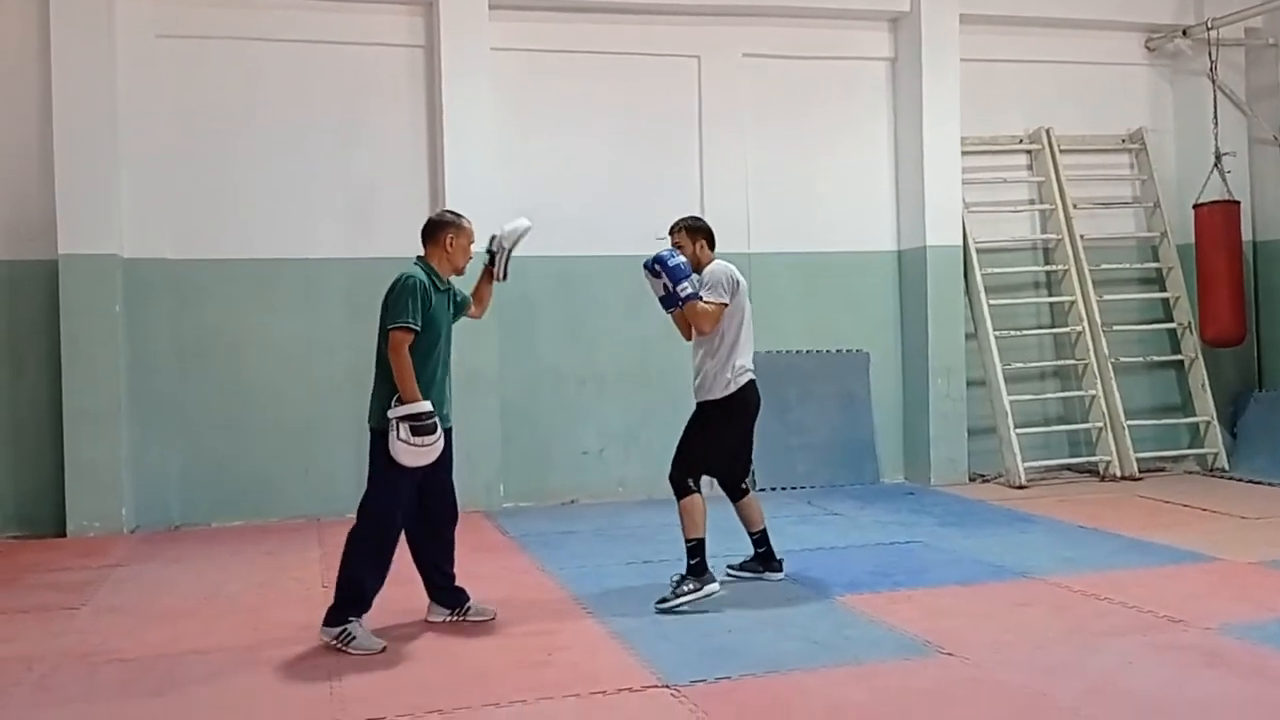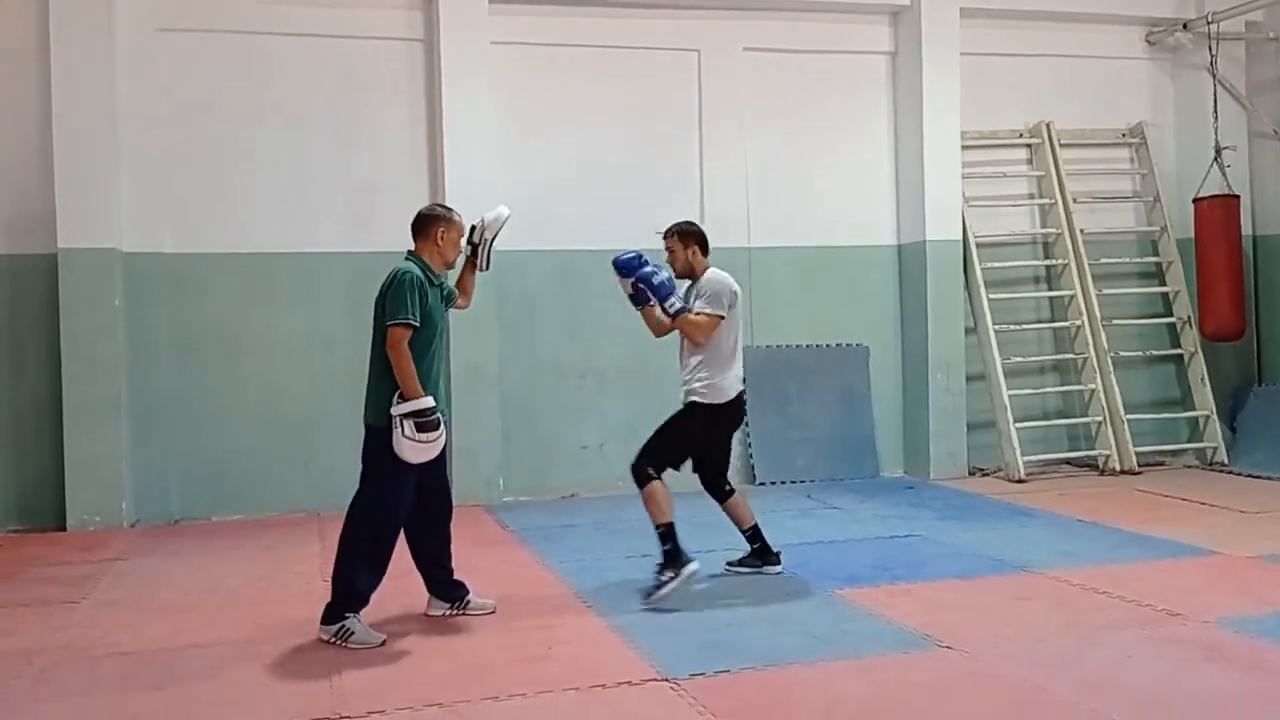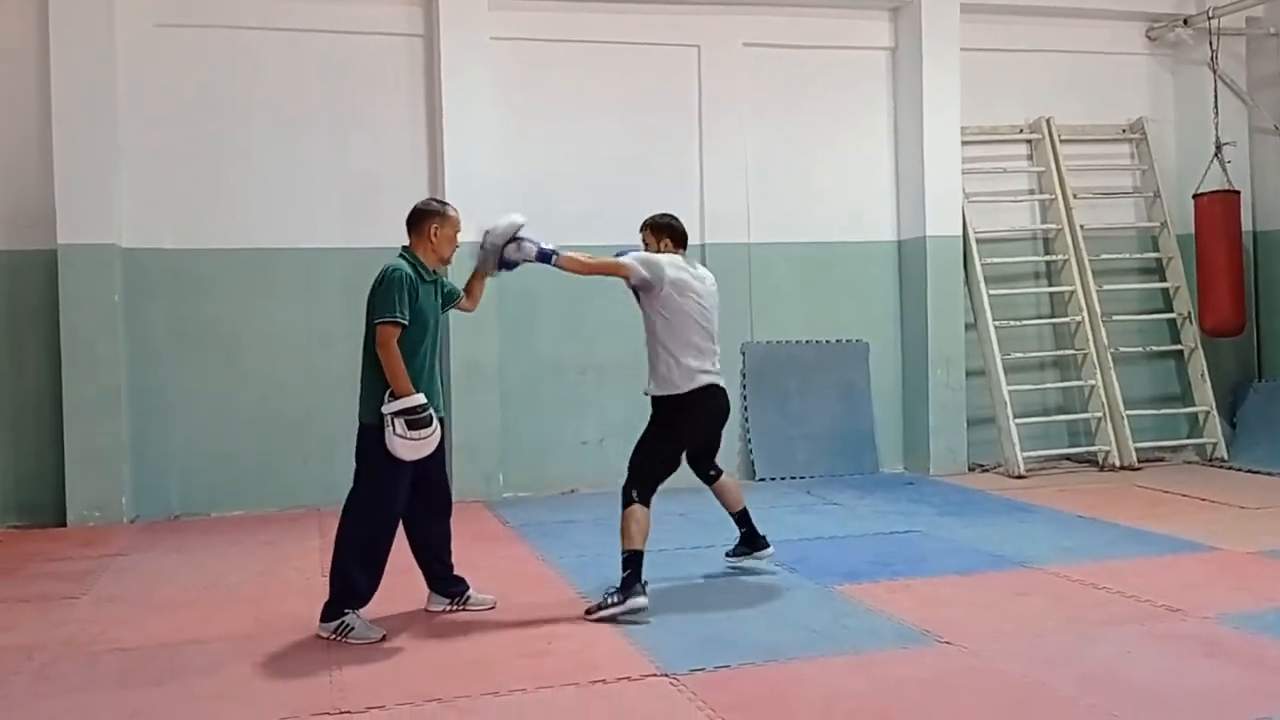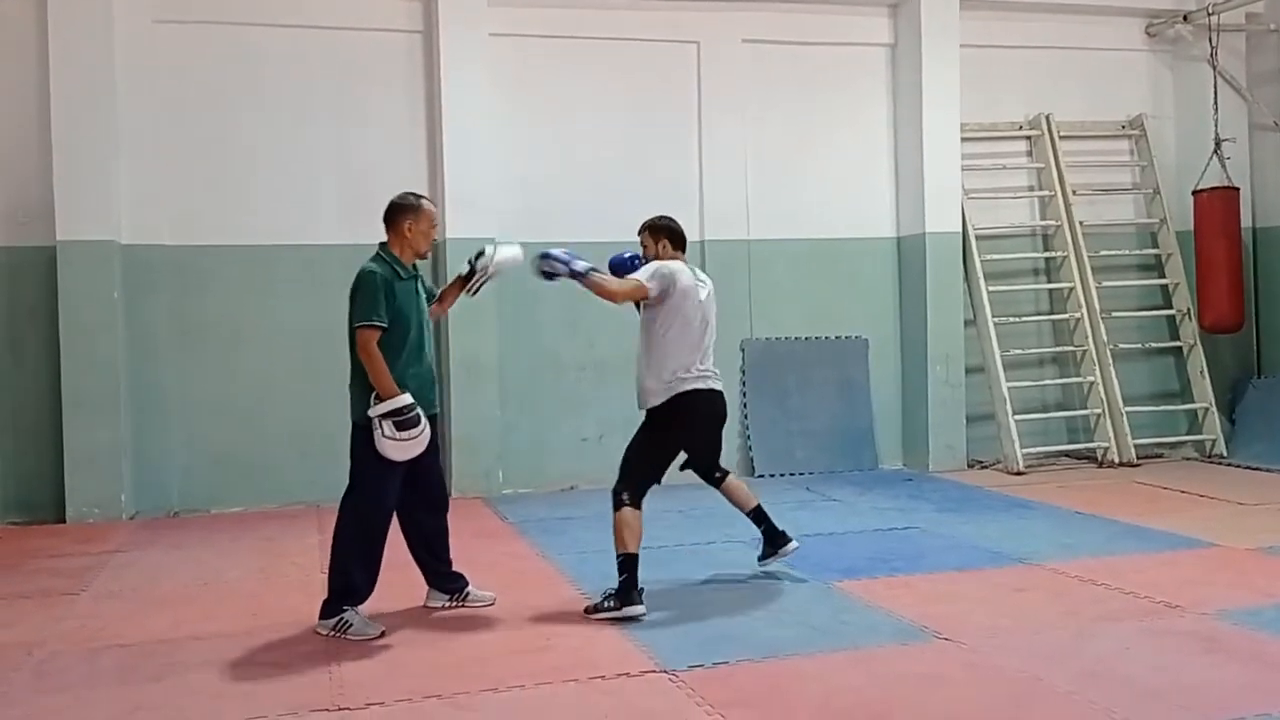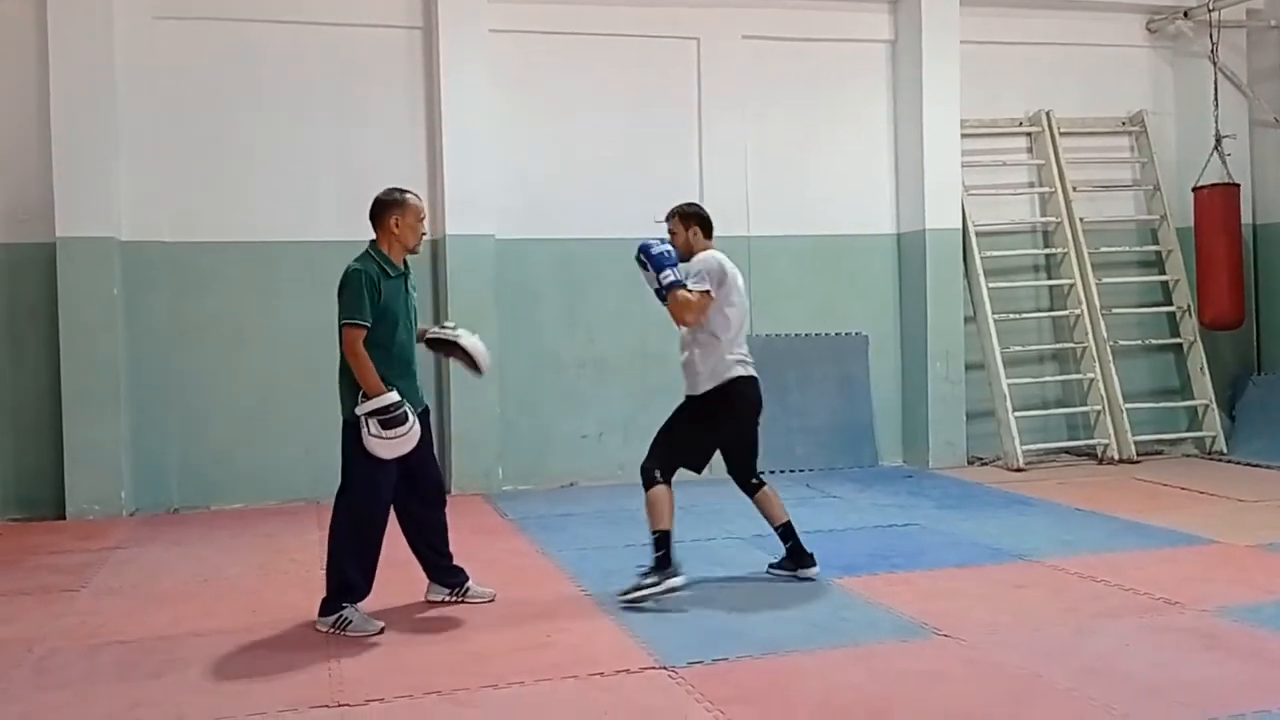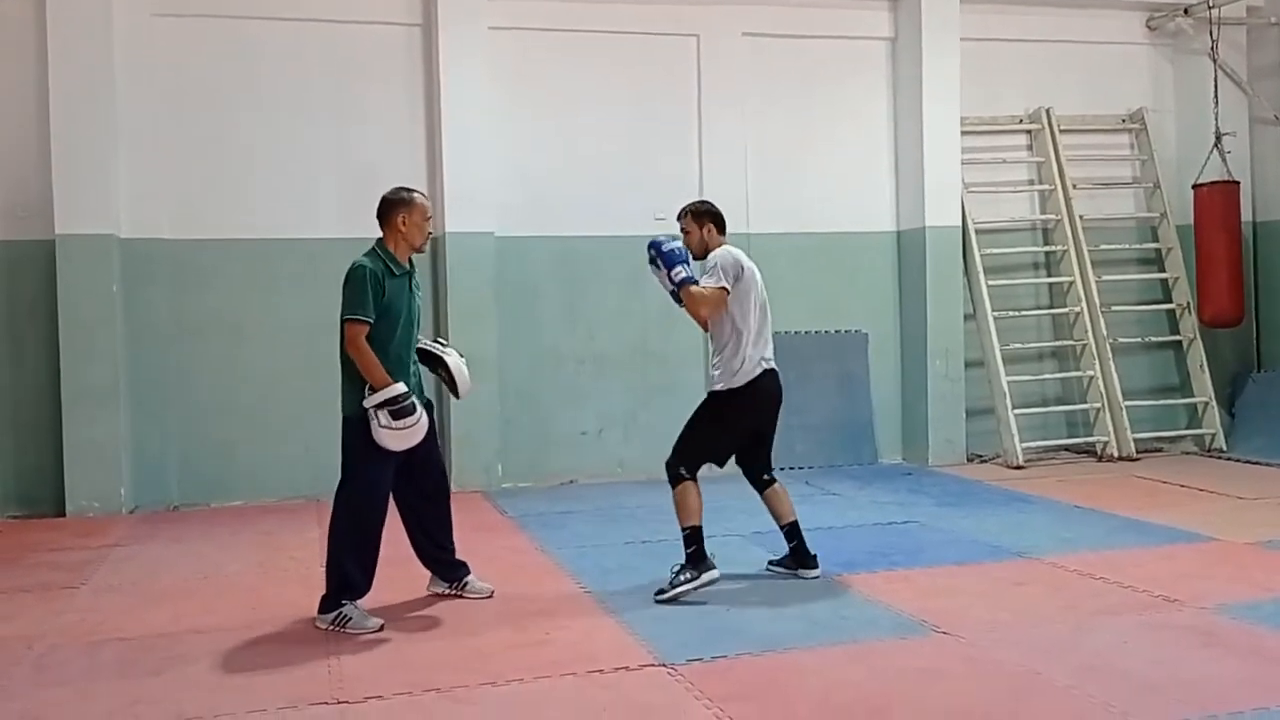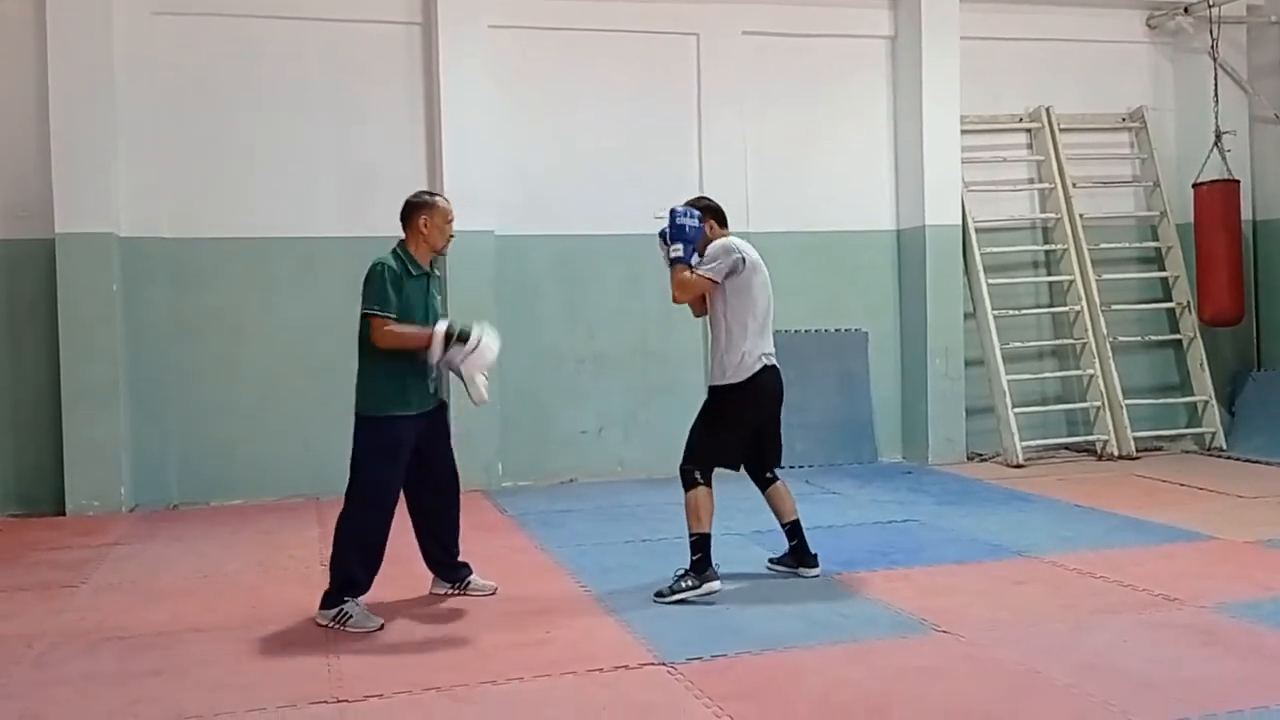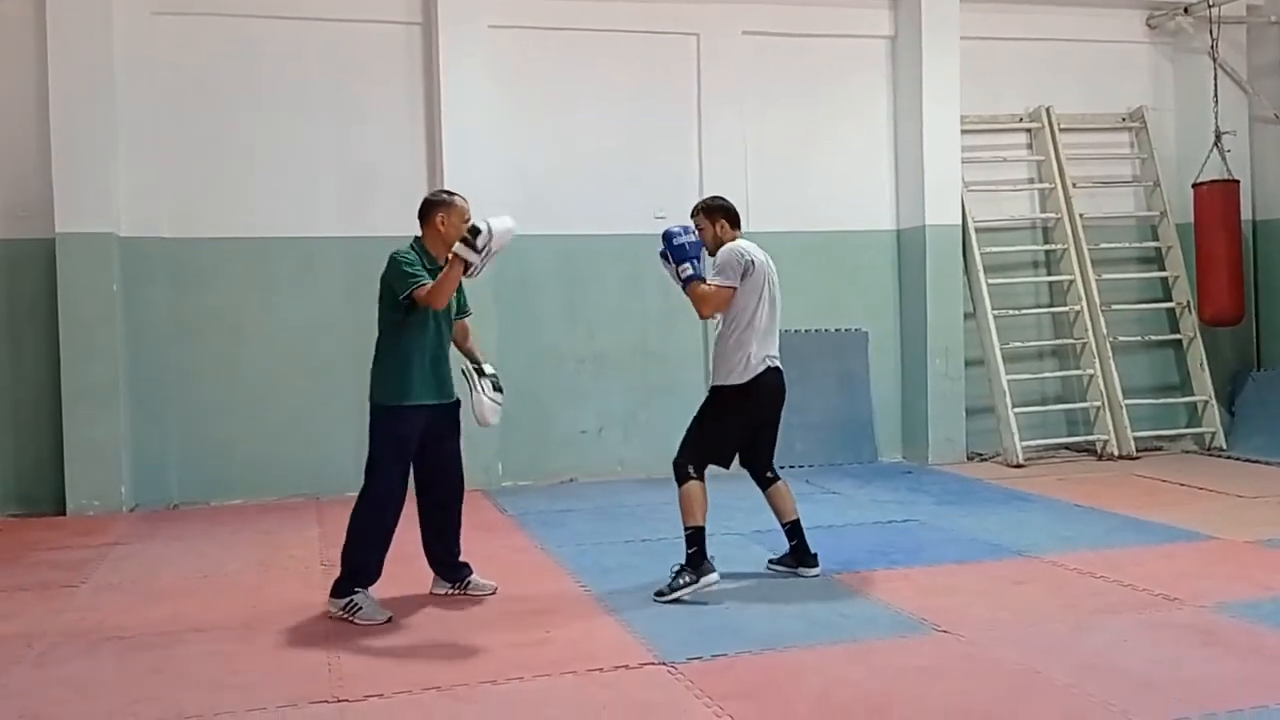
dt=0.2s
person 1, frame 1
left shoulder: (443, 289)
right shoulder: (412, 282)
left elbow: (476, 308)
right elbow: (397, 349)
left wrist: (492, 270)
right wrist: (415, 409)
left hip: (435, 423)
left knee: (438, 514)
right knee: (383, 518)
left ankle: (445, 598)
right ankle: (343, 618)
person 1, frame 2
left shoulder: (433, 281)
right shoulder: (407, 278)
left elbow: (462, 299)
right elbow: (396, 345)
left wrist: (476, 259)
right wrist: (418, 404)
right hip: (396, 421)
left knee: (433, 509)
right knee: (378, 514)
left ankle: (444, 592)
right ankle: (340, 614)
person 1, frame 3
left shoulder: (431, 280)
right shoulder: (398, 275)
left elbow: (468, 301)
right elbow: (385, 343)
left wrist: (487, 265)
right wrist: (410, 402)
left hip: (422, 415)
right hip: (390, 419)
left knee: (433, 504)
right knee: (373, 511)
left ankle: (445, 588)
right ankle: (339, 611)
person 1, frame 4
left shoulder: (412, 275)
right shoulder: (374, 276)
left elbow: (432, 310)
right elbow: (366, 346)
left wrist: (464, 282)
right wrist: (396, 402)
left hip: (419, 411)
right hip: (382, 418)
left knee: (429, 501)
right knee: (368, 509)
left ankle: (444, 585)
right ankle: (338, 609)
person 1, frame 5
left shoulder: (402, 272)
right shoulder: (361, 274)
right elbow: (353, 345)
right wrist: (382, 401)
left hip: (411, 408)
left knee: (426, 495)
right knee: (363, 507)
left ankle: (445, 579)
right ankle: (338, 606)
person 1, frame 6
left shoulder: (408, 271)
right shoulder: (366, 271)
right elbow: (355, 341)
right wrist: (390, 392)
left hip: (413, 403)
right hip: (373, 411)
left knee: (430, 489)
right knee: (362, 504)
left ankle: (448, 572)
right ankle: (337, 603)
person 1, frame 7
left shoulder: (431, 275)
right shoulder: (386, 270)
right elbow: (381, 335)
left wrist: (451, 344)
right wrist: (438, 336)
left hip: (427, 405)
right hip: (384, 410)
left knee: (440, 490)
right knee: (371, 502)
left ankle: (450, 572)
right ankle: (339, 599)
person 1, frame 8
left shoulder: (449, 266)
right shoulder: (403, 261)
right elbow: (435, 300)
left wrist: (477, 362)
right wrist: (462, 258)
left hip: (441, 398)
right hip: (398, 401)
left knee: (445, 488)
right knee: (384, 492)
left ankle: (449, 572)
right ankle: (350, 590)
person 2, frame 1
left shoulder: (719, 272)
right shoulder: (709, 278)
left elbow: (705, 323)
right elbow: (690, 332)
left wrist: (682, 282)
right wrist: (667, 293)
left hip: (726, 395)
right hip: (735, 395)
left knee: (683, 475)
right knee: (733, 480)
left ankle: (698, 572)
right ankle: (766, 558)
person 2, frame 2
left shoulder: (716, 282)
right shoulder: (696, 289)
left elbow: (698, 334)
right elbow: (661, 329)
left wrist: (668, 296)
right wrist: (638, 291)
left hip: (713, 401)
right hip: (717, 401)
left knee: (646, 466)
right knee: (716, 482)
left ankle: (674, 559)
right ankle: (762, 552)
person 2, frame 3
left shoulder: (656, 268)
right shoulder: (705, 277)
left elbow: (594, 266)
left wrist: (540, 252)
right wrist: (634, 286)
left hip: (679, 399)
right hip: (714, 397)
left knee: (637, 489)
right knee: (706, 466)
left ankle: (631, 585)
right ankle: (752, 539)
person 2, frame 4
left shoulder: (664, 272)
right shoulder: (699, 281)
left elbow: (618, 292)
left wrist: (574, 267)
right wrist: (643, 295)
left hip: (675, 405)
right hip: (711, 399)
left knee: (627, 491)
right knee: (713, 470)
left ankle: (627, 590)
right ankle: (774, 537)
person 2, frame 5
left shoulder: (706, 262)
right shoulder: (722, 267)
left elbow: (687, 314)
right elbow: (691, 320)
left wrist: (666, 273)
right wrist: (661, 283)
left hip: (717, 391)
right hip: (744, 388)
left knee: (656, 468)
right knee: (746, 474)
left ankle: (664, 565)
right ankle: (799, 556)
person 2, frame 6
left shoulder: (723, 258)
right shoulder: (736, 263)
left elbow: (704, 308)
right elbow: (708, 321)
left wrist: (679, 271)
right wrist: (675, 284)
left hip: (738, 387)
right hip: (763, 385)
left knee: (680, 465)
right knee: (759, 472)
left ankle: (696, 562)
right ankle: (801, 555)
person 2, frame 7
left shoulder: (726, 248)
right shoulder: (741, 253)
left elbow: (682, 294)
right elbow: (699, 307)
left wrist: (679, 249)
right wrist: (679, 252)
left hip: (738, 383)
right hip: (765, 379)
left knee: (694, 469)
right knee: (762, 469)
left ankle: (701, 568)
right ankle: (801, 553)
person 2, frame 8
left shoulder: (734, 253)
right shoulder: (754, 254)
left elbow: (708, 305)
right elbow: (711, 306)
left wrist: (686, 264)
right wrist: (684, 269)
left hip: (741, 383)
right hip: (768, 380)
left knee: (688, 463)
right knee: (762, 468)
left ankle: (697, 563)
right ankle: (801, 553)
